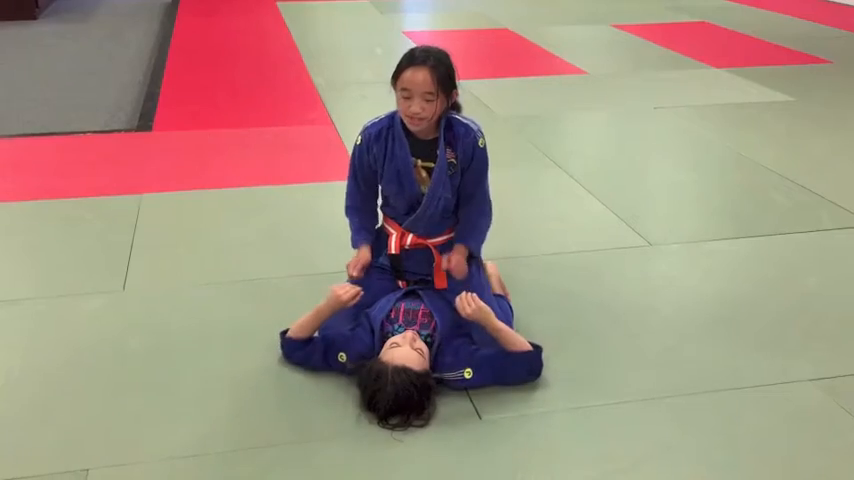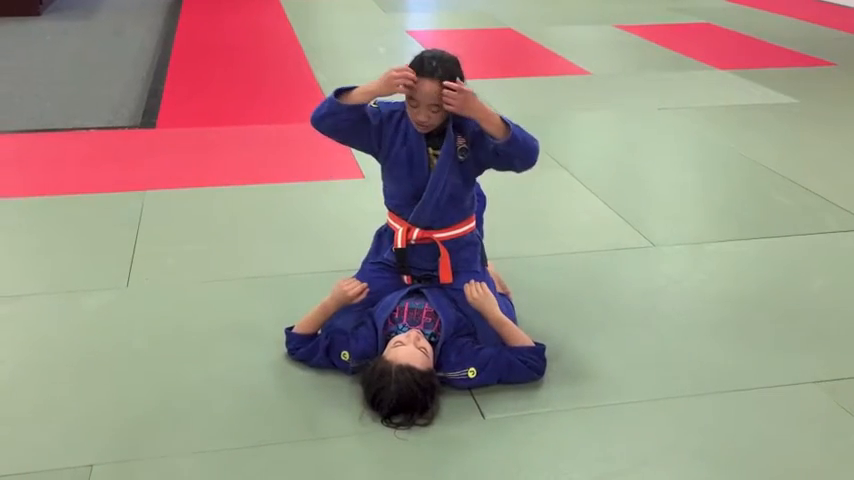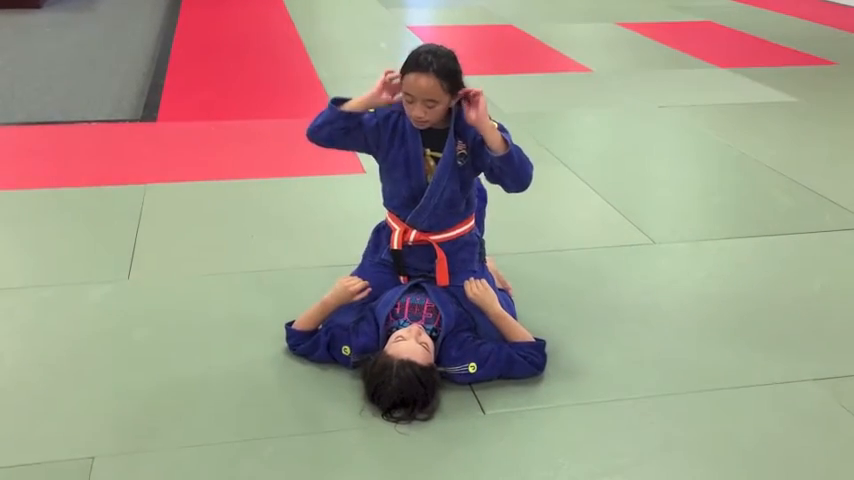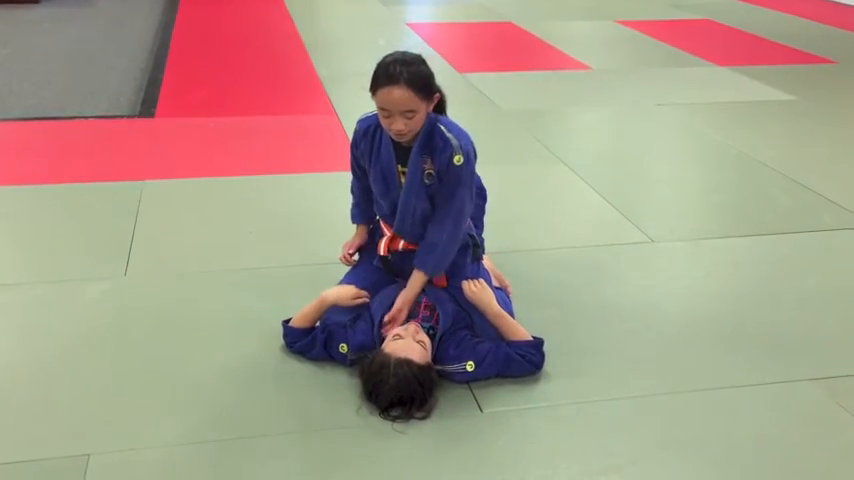
dt=0.7s
person 1, frame 1
left shoulder: (467, 139)
right shoulder: (374, 137)
left elbow: (476, 202)
right elbow: (361, 196)
left wrist: (462, 250)
right wrist: (362, 245)
left hip: (451, 248)
right hip: (392, 249)
person 1, frame 2
left shoulder: (471, 130)
right shoulder: (388, 122)
left elbow: (526, 155)
right elbow: (324, 119)
left wrist: (480, 112)
right wrist: (374, 89)
left hip: (457, 251)
right hip: (397, 247)
person 1, frame 3
left shoulder: (472, 129)
right shoulder: (387, 122)
left elbow: (519, 179)
right elbow: (320, 133)
left wrist: (484, 126)
right wrist: (370, 100)
left hip: (455, 251)
right hip: (395, 244)
left ankle: (483, 271)
person 1, frame 4
left shoulder: (454, 148)
right shoulder: (366, 133)
left elbow: (448, 227)
left wrist: (412, 291)
right wrist: (362, 230)
left hip: (447, 253)
right hip: (389, 244)
left ankle: (481, 269)
person 2, frame 1
left shoulder: (359, 352)
right shoulder: (452, 364)
left elbow: (294, 346)
right elbow: (529, 363)
left wrist: (327, 306)
right wrist: (489, 321)
right ankle: (488, 273)
person 2, frame 2
left shoulder: (360, 351)
right shoulder: (456, 365)
left elbow: (298, 342)
right elbow: (533, 362)
left wrist: (332, 302)
right wrist: (492, 312)
person 2, frame 3
left shoulder: (361, 345)
right shoulder: (457, 360)
left elbow: (299, 338)
right elbow: (534, 358)
left wrist: (331, 300)
right wrist: (493, 308)
person 2, frame 4
left shoulder: (359, 342)
right shoulder: (454, 358)
left elbow: (296, 335)
right elbow: (531, 356)
left wrist: (327, 298)
right wrist: (490, 306)
